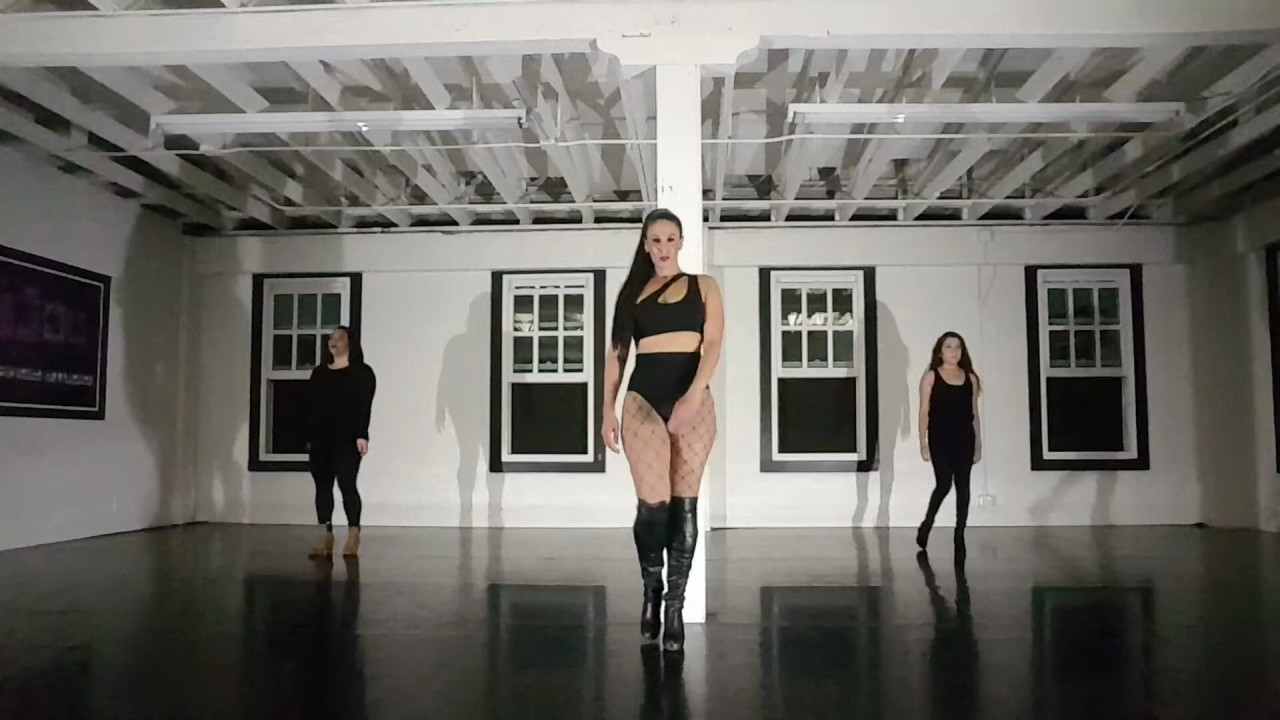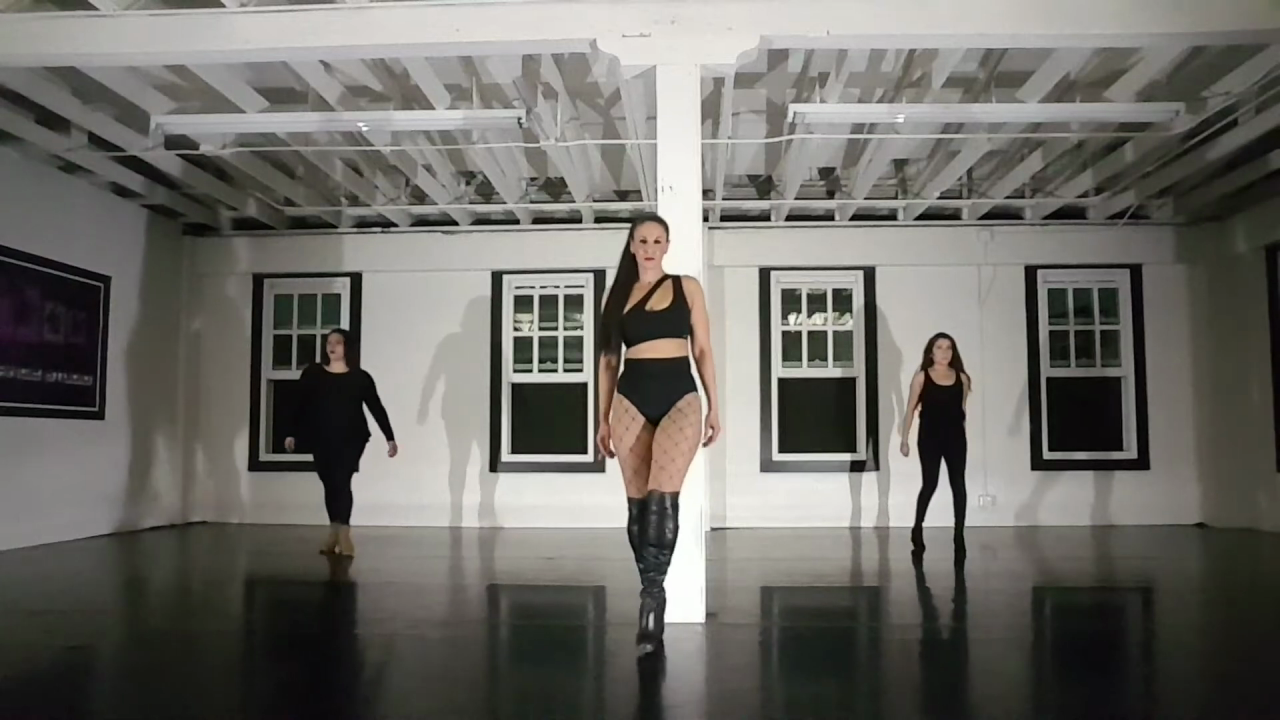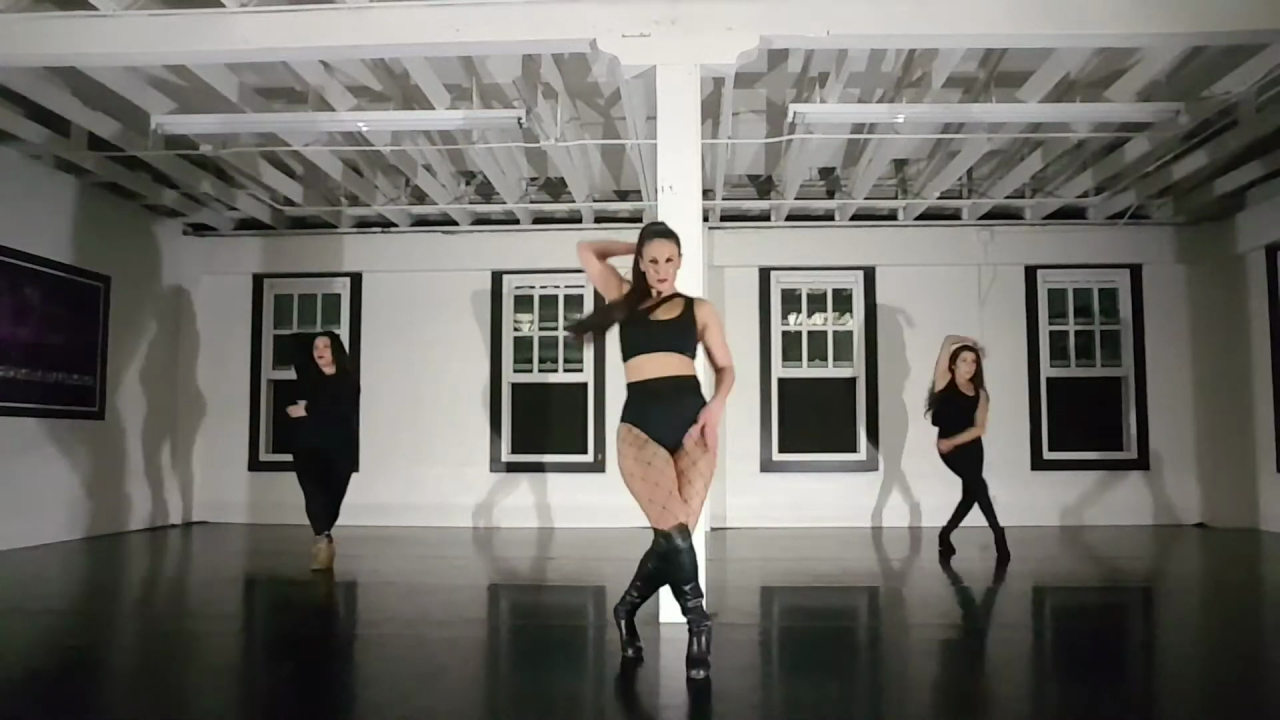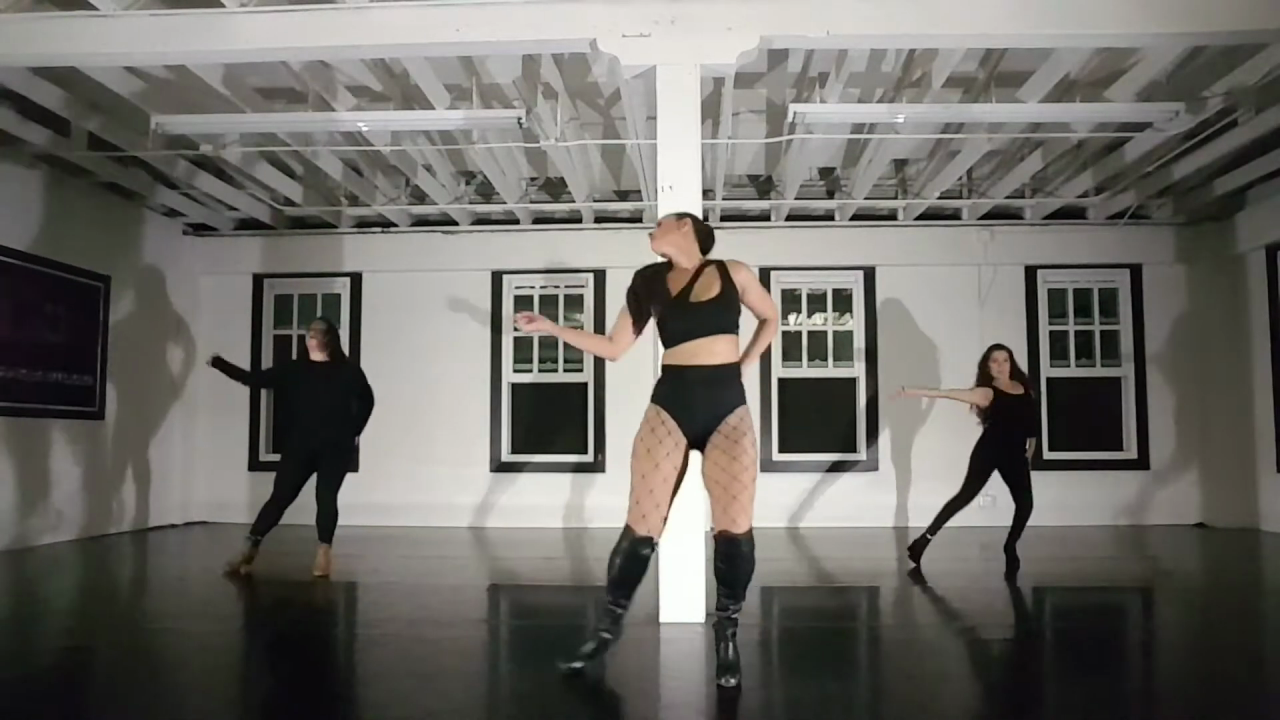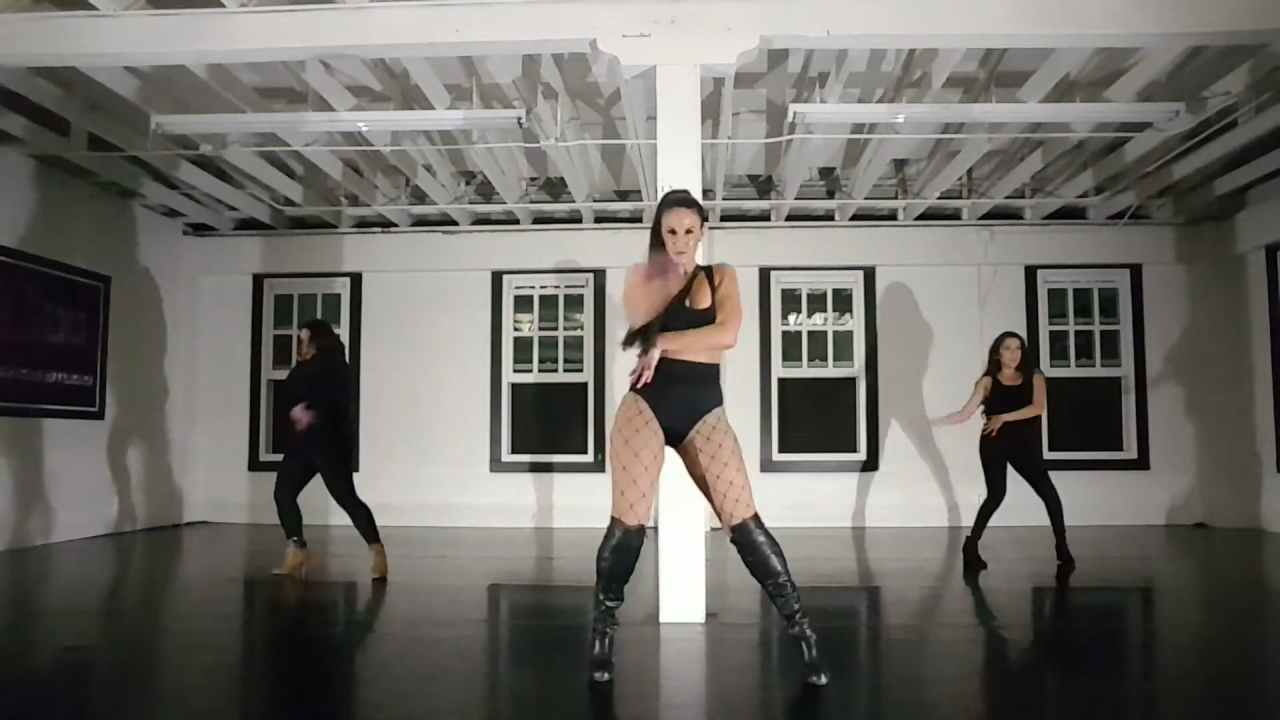
dt=1s
person 1, frame 1
left shoulder: (703, 286)
right shoulder: (632, 290)
left elbow: (714, 344)
right elbow: (617, 353)
left wrist: (693, 394)
right wrist: (608, 411)
left hip: (693, 400)
right hip: (644, 397)
left knee: (685, 504)
right knee: (653, 502)
left ankle: (674, 607)
right ankle: (652, 592)
person 1, frame 2
left shoulder: (687, 287)
right shoulder: (618, 293)
left elbow: (702, 349)
right elbow: (609, 359)
left wrist: (715, 406)
right wrist: (603, 419)
left hip: (679, 396)
right hip: (631, 399)
left knee: (663, 495)
right knee: (639, 503)
left ankle: (651, 600)
right ankle: (653, 595)
person 1, frame 3
left shoulder: (698, 309)
right shoulder: (625, 297)
left elbow: (726, 367)
right elbow: (586, 250)
left wrist: (716, 405)
right wrist: (636, 245)
left hip: (690, 424)
right hip: (639, 426)
left knee: (675, 536)
right knee: (672, 529)
left ankle: (627, 607)
right ankle: (698, 625)
person 1, frame 4
left shoulder: (733, 273)
right shoulder: (650, 284)
left elbow: (770, 318)
right elbow: (611, 348)
left wrist: (741, 363)
right wrist: (551, 327)
left hip: (728, 408)
right hip: (670, 409)
left knee: (735, 529)
right knee: (642, 528)
left ankle: (727, 631)
right ankle: (609, 626)
person 1, frame 5
left shoulder: (723, 276)
right shoulder: (648, 274)
left elbow: (727, 335)
right elbow: (635, 314)
left wrist: (663, 342)
right wrist: (666, 274)
left hip: (704, 409)
right hip: (648, 402)
left knee: (745, 522)
right knee: (629, 521)
left ankle: (802, 629)
right ankle: (604, 629)
person 2, frame 1
left shoulder: (361, 372)
right shoulder: (319, 372)
left elbow: (364, 406)
right elbow: (313, 407)
left wrist: (362, 435)
right wrist: (311, 438)
left hip: (347, 438)
right hip: (321, 438)
left knee: (347, 484)
right knee: (322, 486)
left ankle: (353, 535)
right ankle: (327, 535)
person 2, frame 2
left shoulder: (360, 378)
right shoulder: (312, 374)
left elbow: (376, 408)
right elbow: (301, 406)
left wrist: (390, 437)
right wrist: (293, 434)
left hip: (350, 440)
right hip: (321, 440)
left knee: (341, 482)
right knee: (330, 485)
left ankle: (344, 533)
right ankle: (335, 532)
person 2, frame 3
left shoulder: (348, 379)
right shoulder: (309, 374)
left elbow: (344, 409)
left wrist: (307, 409)
left hip: (340, 449)
right hip: (308, 448)
left knee: (332, 498)
right knee: (314, 495)
left ankle: (323, 540)
right ankle: (324, 542)
person 2, frame 4
left shoulder: (347, 369)
right shoulder: (293, 369)
left elbow: (366, 400)
right elbow: (253, 380)
left wrist: (355, 432)
right wrist: (218, 362)
left hip: (336, 446)
right hip: (299, 444)
left knee: (326, 498)
right knee: (280, 496)
left ankle: (324, 553)
right ankle: (250, 548)
person 2, frame 5
left shoulder: (332, 365)
right shoulder: (308, 368)
right elbow: (291, 396)
right wrist: (295, 409)
left hip: (331, 443)
right hip: (303, 443)
left knee: (347, 498)
right knee: (283, 494)
left ankle: (377, 552)
right ankle: (297, 553)
person 3, frame 1
left shoulder: (971, 378)
right shoulder: (931, 377)
left elbow: (974, 413)
right elbow: (924, 411)
left wrist: (977, 442)
right wrist: (922, 442)
left hip: (964, 438)
right hip: (940, 438)
left knee: (963, 486)
right knee: (944, 484)
left ankle: (959, 535)
right ankle: (927, 523)
person 3, frame 2
left shoulder: (962, 378)
right shoulder: (922, 377)
left elbow: (962, 409)
right elbow: (911, 408)
left wrist: (964, 437)
right wrist: (904, 438)
left hip: (955, 437)
right hip: (930, 437)
left knee: (958, 485)
right knee: (930, 484)
left ankle: (959, 536)
right ankle: (917, 530)
person 3, frame 3
left shoulder: (980, 394)
right shoulder: (944, 379)
left elbow: (980, 428)
right elbow: (948, 341)
left wrist: (953, 441)
right wrist: (968, 342)
left hip: (971, 446)
right hip: (950, 447)
left knee: (971, 494)
right knee: (978, 485)
left ankle: (946, 534)
right ankle: (997, 533)
person 3, frame 4
left shoulder: (1025, 388)
right shoulder: (987, 392)
left elbow: (1030, 420)
right elbow: (950, 394)
left wrist: (1030, 448)
right wrist: (912, 391)
left hip: (1015, 453)
right hip: (989, 449)
left knee: (1025, 503)
right knee: (966, 494)
left ankle: (1010, 549)
right ankle: (925, 538)
person 3, frame 5
left shoulder: (1034, 377)
right shoulder: (987, 381)
left elbow: (1038, 407)
right elbow: (967, 412)
left wrist: (1003, 418)
right wrist: (940, 421)
left hip: (1023, 443)
right hip: (993, 443)
left knee: (1049, 493)
right knee: (996, 494)
left ankle: (1062, 547)
right ankle: (971, 546)
